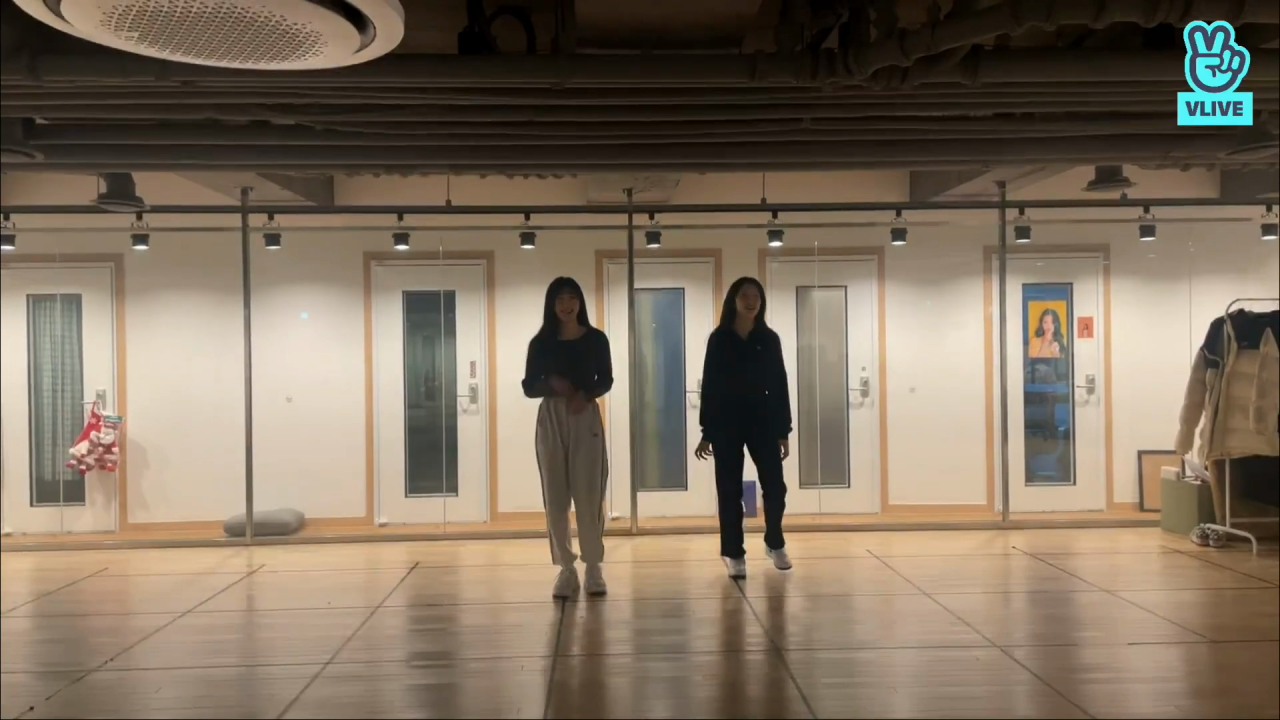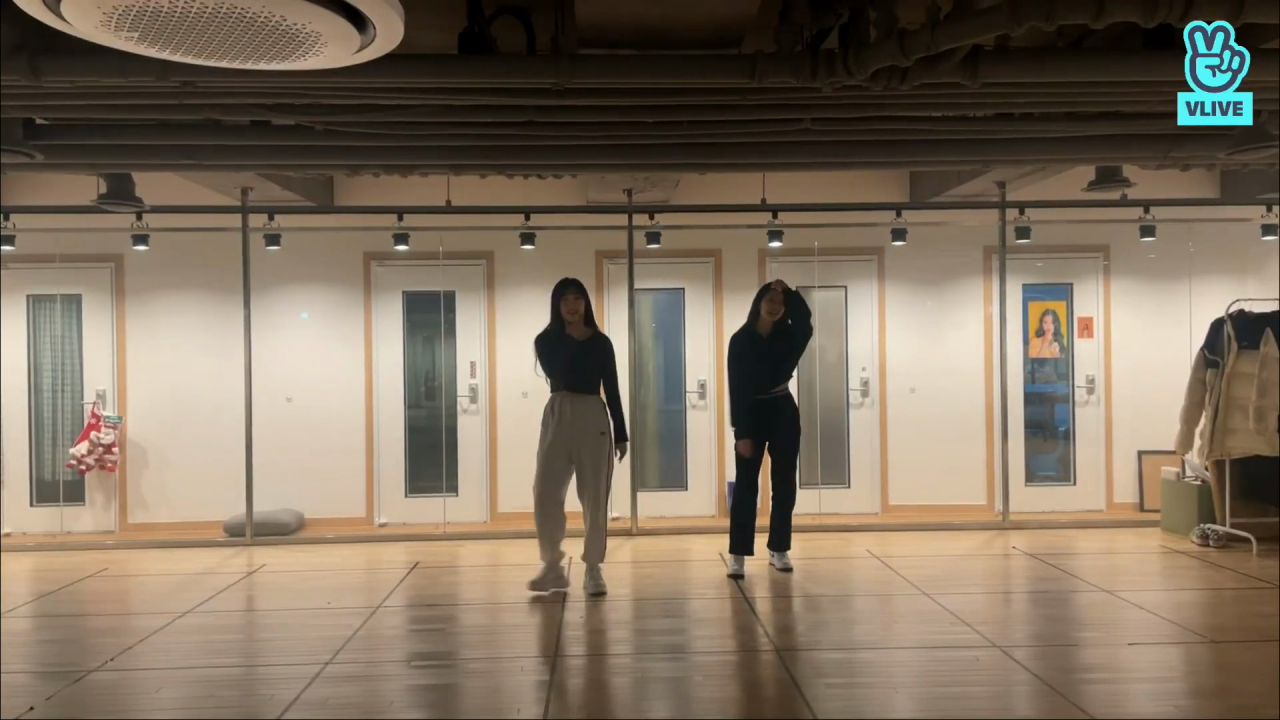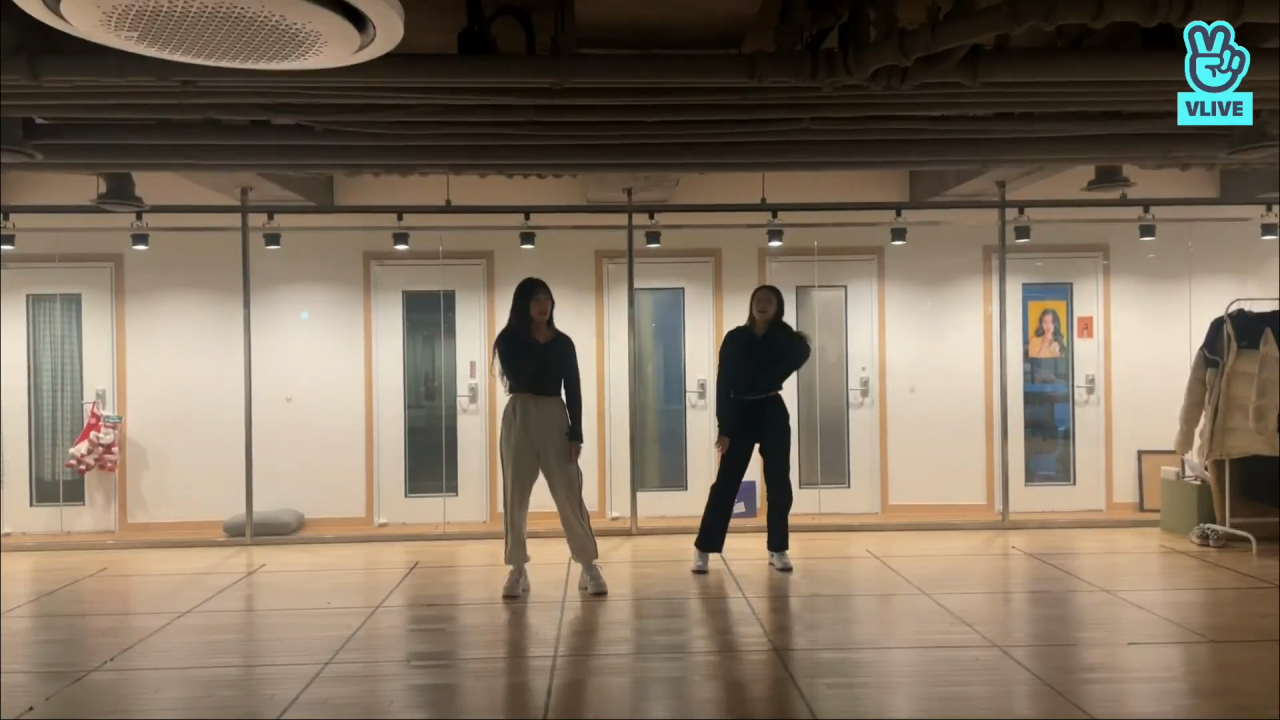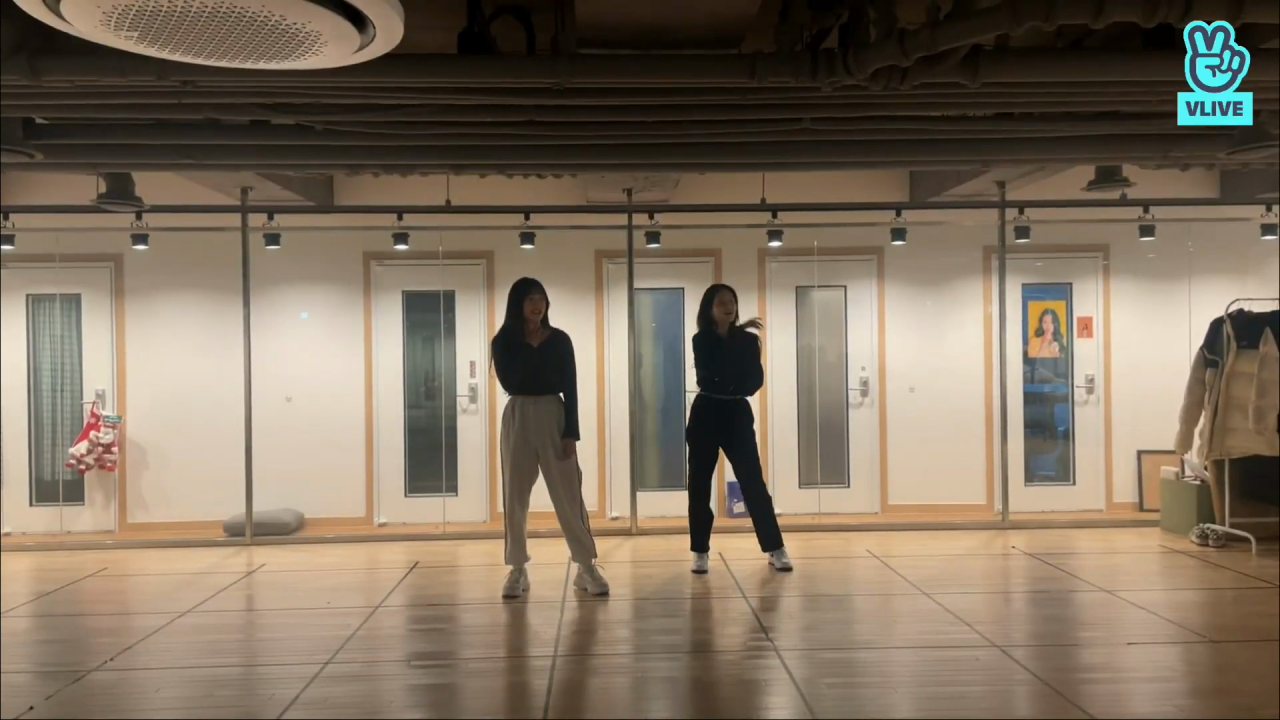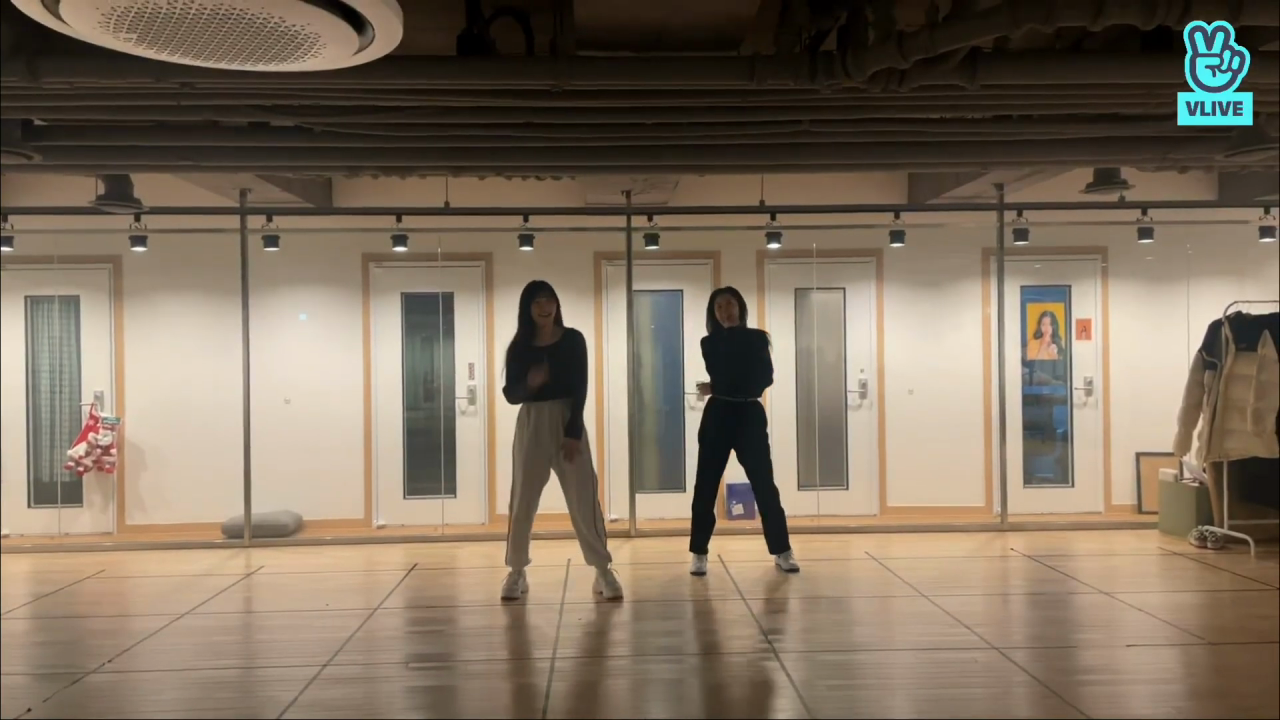
dt=0.7s
person 1, frame 1
left shoulder: (595, 339)
right shoulder: (541, 342)
left elbow: (606, 380)
right elbow: (528, 388)
left wrist: (585, 395)
right wrist: (550, 383)
left hip: (585, 417)
right hip: (551, 418)
left knee: (588, 494)
right knee: (555, 497)
left ankle: (593, 567)
right ankle: (566, 569)
person 1, frame 2
left shoulder: (600, 342)
right shoulder: (547, 340)
left elbow: (612, 389)
right elbow: (555, 372)
left wrist: (620, 434)
right wrist: (571, 338)
left hip: (593, 416)
right hip: (558, 415)
left knee: (595, 495)
right knee: (546, 493)
left ankle: (593, 568)
right ankle: (552, 566)
person 1, frame 3
left shoulder: (562, 342)
right shoulder: (509, 339)
left elbow: (573, 390)
right elbow: (517, 377)
left wrist: (576, 434)
right wrist: (537, 345)
left hip: (555, 417)
right hip: (519, 417)
left knee: (570, 495)
right knee: (515, 496)
left ankle: (589, 567)
right ankle: (518, 570)
person 1, frame 4
left shoulder: (559, 340)
right shoulder: (504, 341)
left elbow: (570, 388)
right elbow: (509, 383)
left wrist: (571, 432)
right wrist: (530, 347)
left hip: (554, 416)
right hip: (518, 418)
left knee: (568, 494)
right knee: (515, 496)
left ankle: (586, 567)
right ankle: (517, 570)
person 1, frame 5
left shoulder: (573, 340)
right shoulder: (519, 347)
left elbow: (580, 389)
right elbow: (510, 393)
left wrist: (573, 431)
right wrist: (529, 382)
left hip: (568, 421)
right hip: (532, 424)
left knee: (584, 498)
right knee: (523, 499)
left ankle: (602, 571)
right ankle: (517, 571)
person 2, frame 1
left shoulder: (769, 339)
right shoulder: (719, 339)
left elbow: (780, 385)
right elbow: (710, 387)
left wrist: (784, 430)
right wrist: (706, 432)
left hip: (762, 415)
right hip: (727, 417)
left knee: (775, 484)
right knee: (730, 489)
left ankle: (775, 545)
right ankle: (734, 554)
person 2, frame 2
left shoulder: (788, 334)
right shoulder: (741, 339)
left elbow: (805, 322)
right elbow: (737, 387)
left wrist: (790, 294)
right wrist: (741, 431)
left hip: (784, 411)
right hip: (751, 413)
left knee: (785, 484)
right knee: (746, 485)
left ankle: (779, 549)
right ankle: (738, 554)
person 2, frame 3
left shoulder: (782, 339)
right shoulder: (735, 339)
left elbow: (802, 354)
right elbow: (724, 385)
left wrist: (779, 326)
right wrist: (723, 427)
left hip: (773, 413)
right hip: (740, 414)
left knee: (779, 484)
right knee: (726, 483)
left ankle: (778, 550)
right ankle: (703, 550)
person 2, frame 4
left shoulder: (749, 340)
right shoulder: (702, 340)
left elbow: (755, 382)
right elbow: (712, 370)
right wrist: (738, 335)
left hip: (737, 414)
right hip: (706, 413)
left knee: (753, 483)
right knee: (699, 485)
left ankle: (775, 549)
right ankle: (700, 552)
person 2, frame 5
left shoulder: (757, 338)
right shoulder: (710, 342)
left elbow: (764, 378)
right elbow: (722, 375)
left wrist: (718, 387)
right wrist: (731, 342)
left hip: (750, 415)
right hip: (718, 416)
left knee: (765, 485)
right knee: (705, 486)
left ankle: (782, 551)
right ankle: (699, 553)
